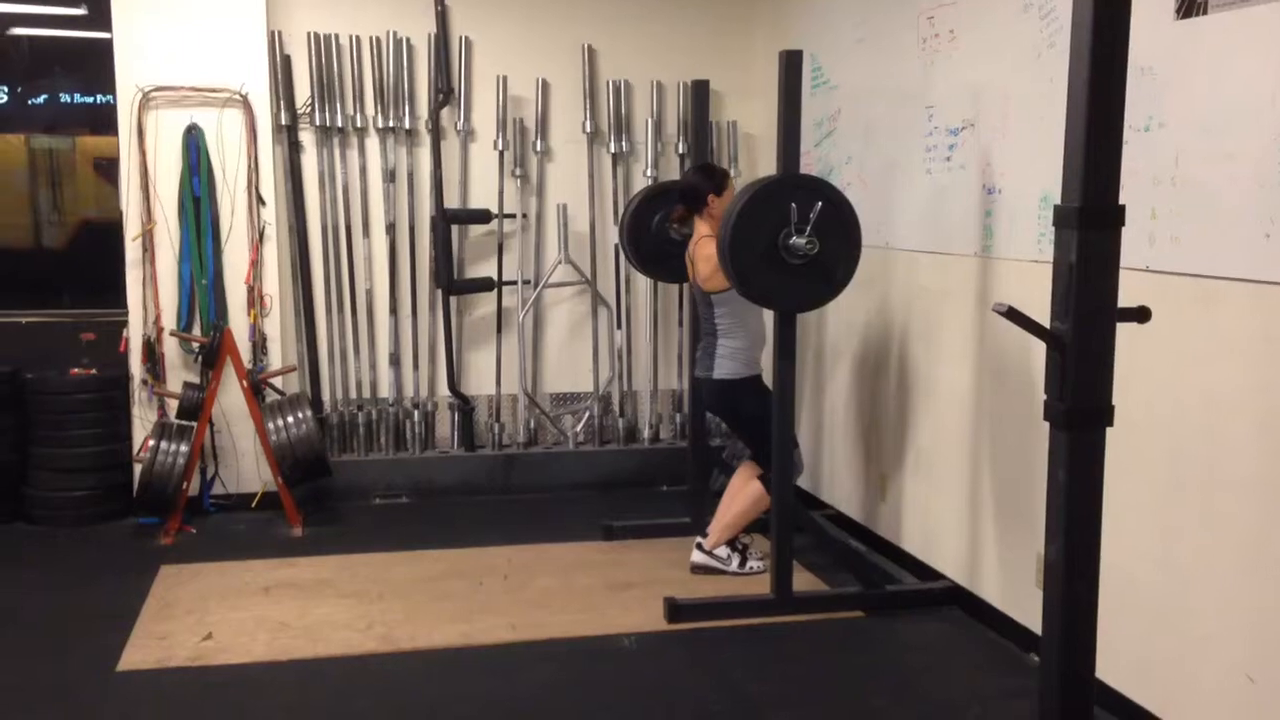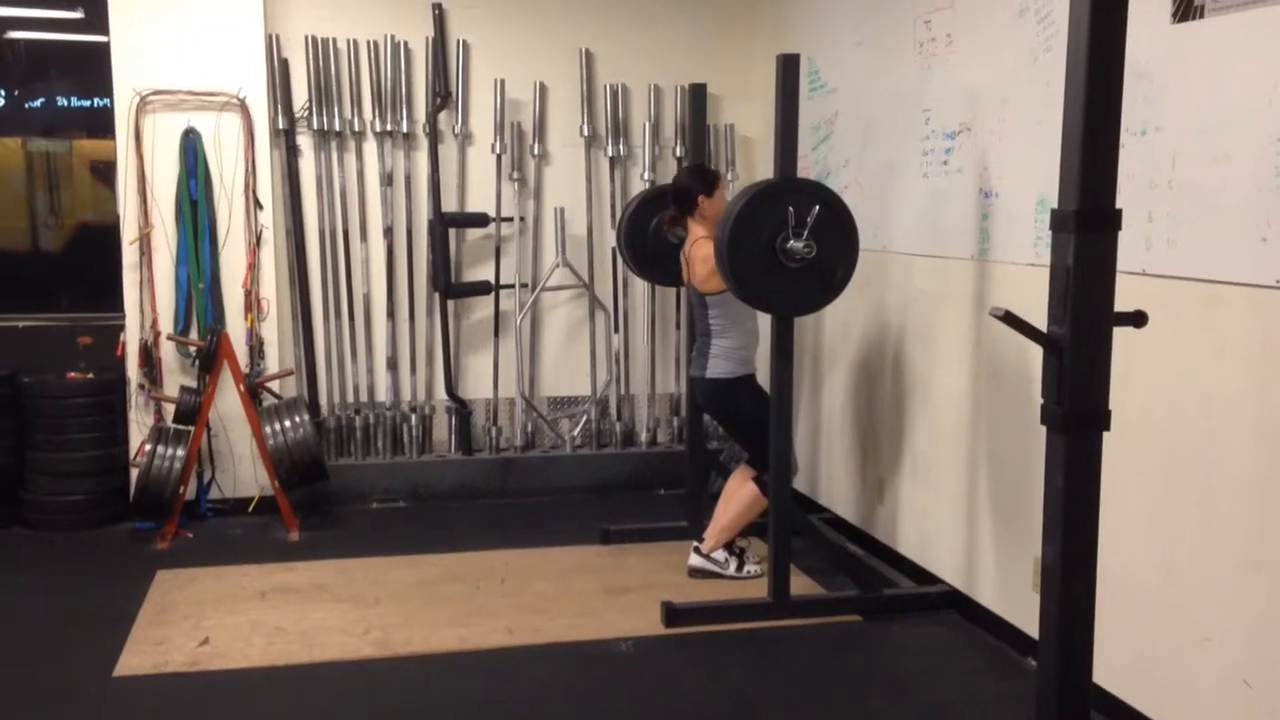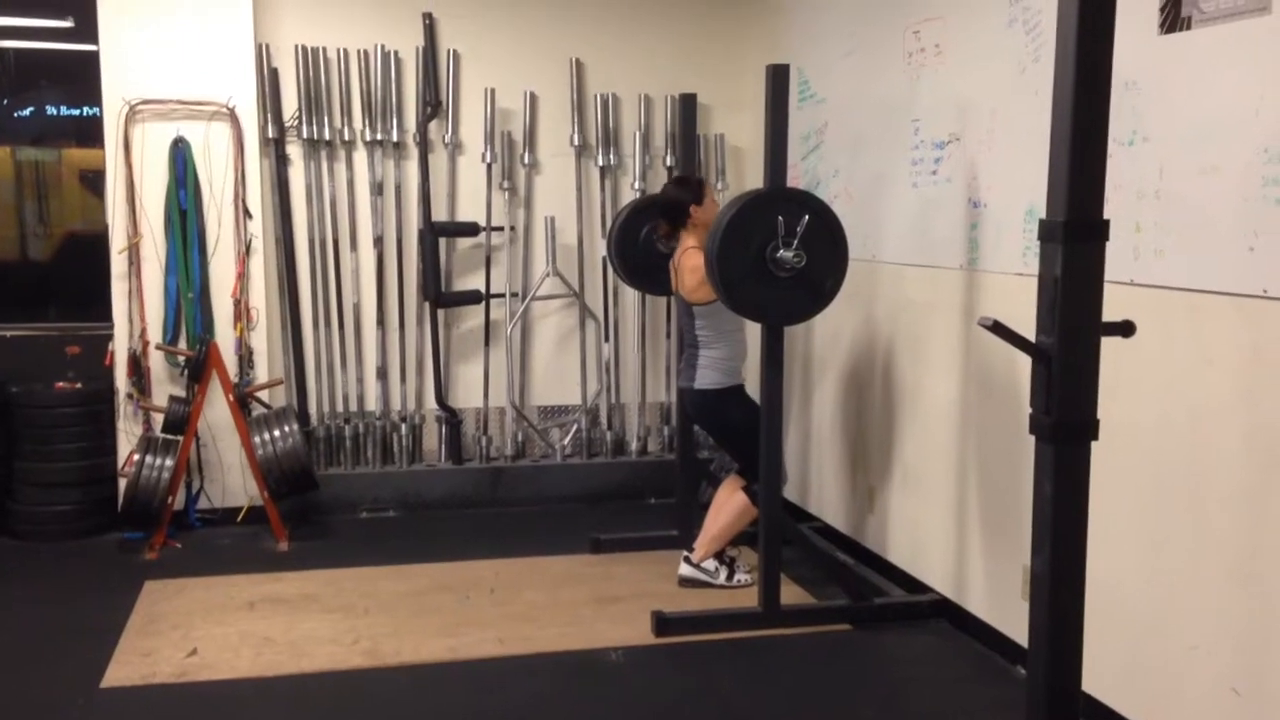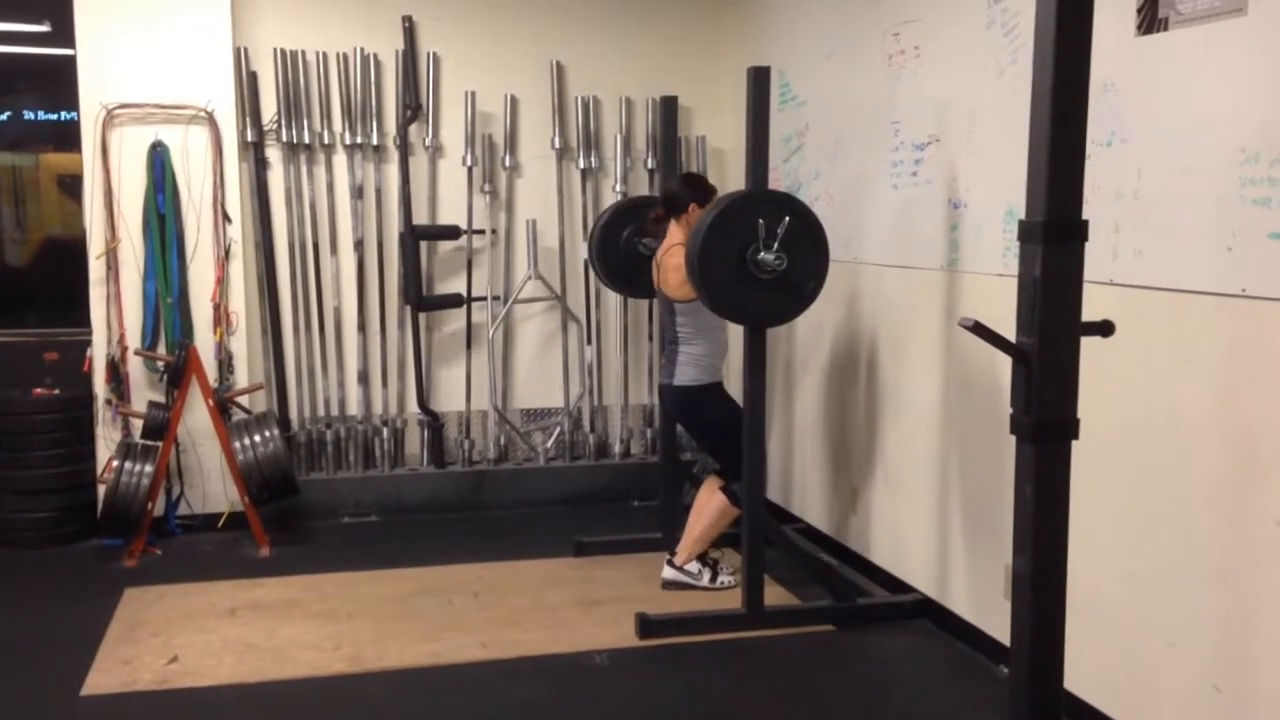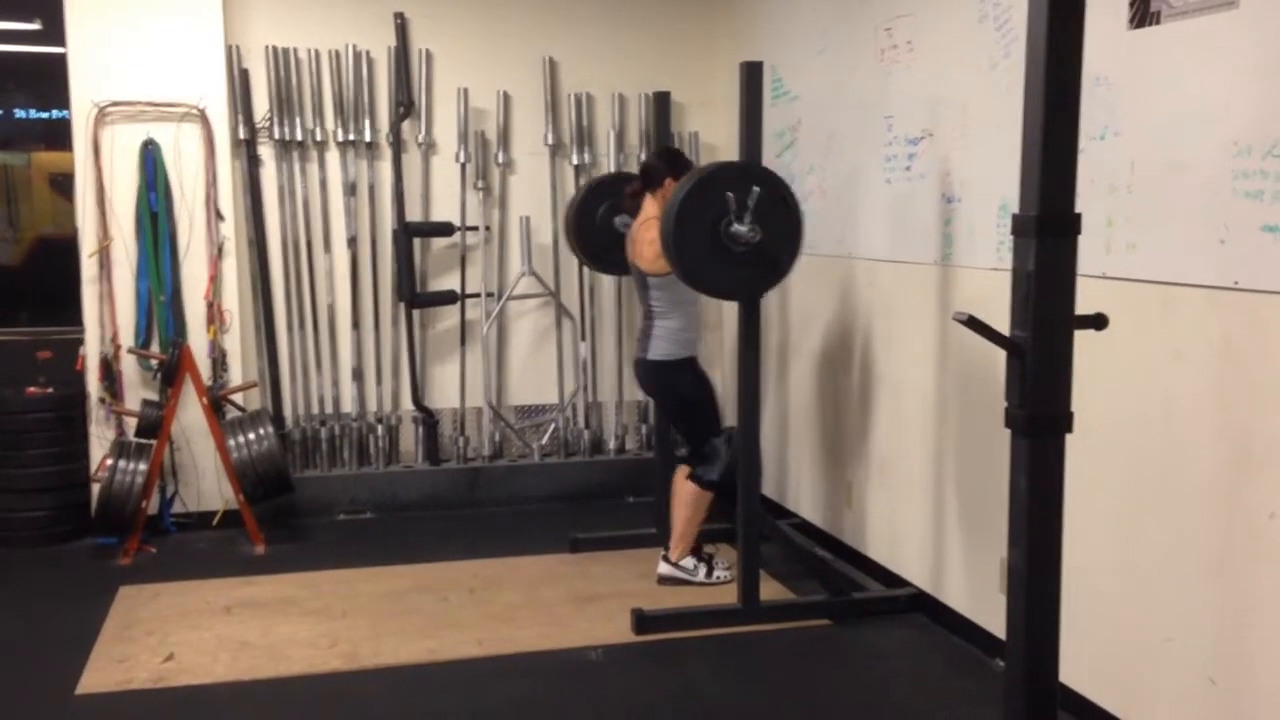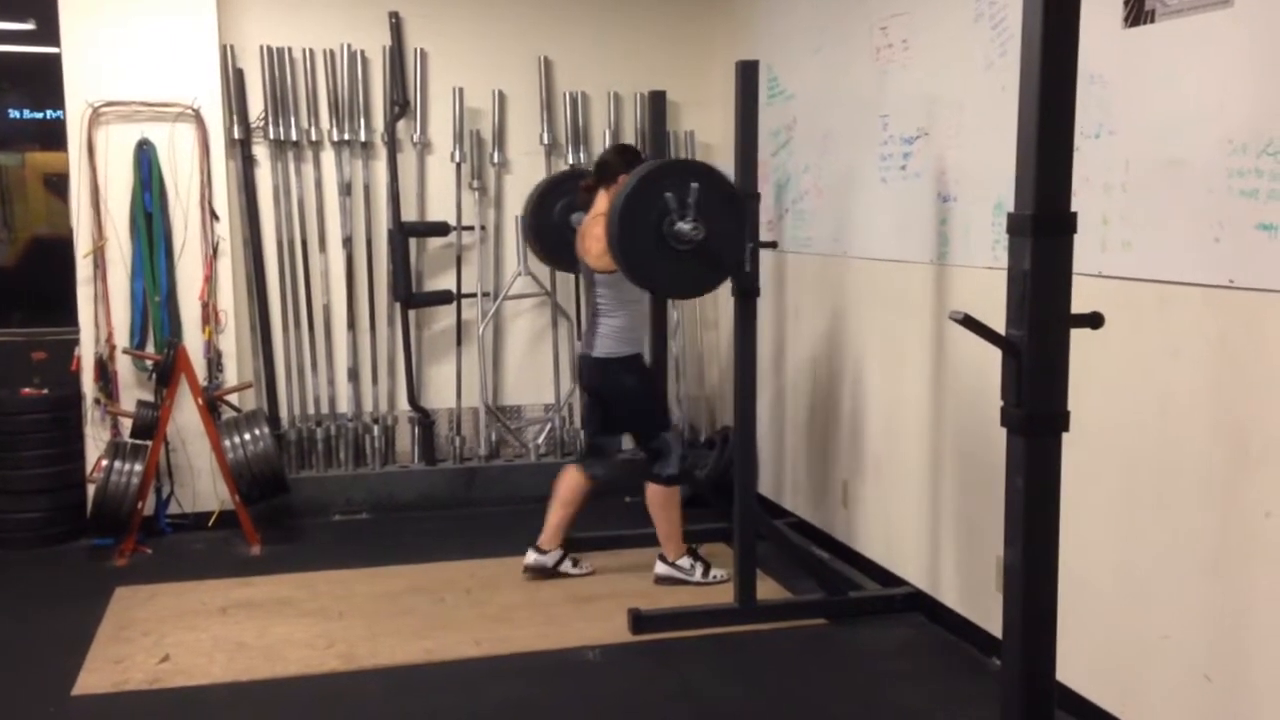
dt=0.4s
person 1, frame 1
left shoulder: (699, 246)
right shoulder: (713, 252)
left hip: (720, 373)
right hip: (731, 378)
left knee: (766, 454)
left ankle: (718, 534)
right ankle: (713, 547)
person 1, frame 2
left shoulder: (694, 247)
right shoulder: (709, 253)
left hip: (713, 374)
right hip: (726, 378)
left knee: (761, 458)
left ankle: (716, 538)
right ankle: (710, 551)
person 1, frame 3
left shoulder: (683, 257)
right shoulder: (698, 263)
left hip: (701, 384)
right hip: (715, 389)
left knee: (752, 467)
left ankle: (707, 548)
right ankle: (700, 560)
person 1, frame 4
left shoulder: (666, 254)
right shoulder: (682, 261)
left hip: (682, 383)
right hip: (695, 387)
left knee: (732, 467)
right knee: (746, 475)
left ankle: (691, 551)
right ankle: (683, 562)
person 1, frame 5
left shoulder: (640, 229)
right shoulder: (656, 234)
left hip: (656, 359)
right hip: (670, 362)
left knee: (701, 451)
right knee: (710, 455)
left ankle: (681, 547)
right ankle: (678, 560)
person 1, frame 6
left shoulder: (590, 225)
right shoulder: (608, 232)
left hip: (599, 358)
right hip: (618, 362)
left knee: (596, 455)
right knee: (665, 451)
left ankle: (545, 550)
right ankle: (674, 559)
